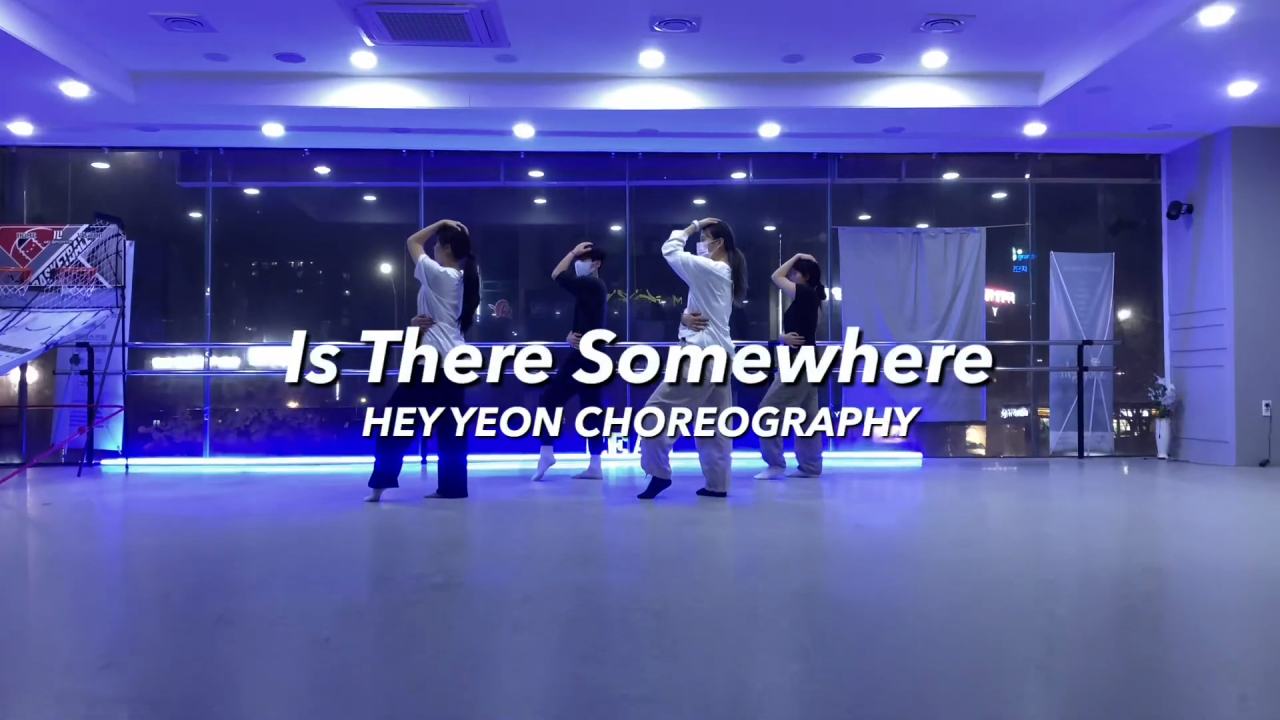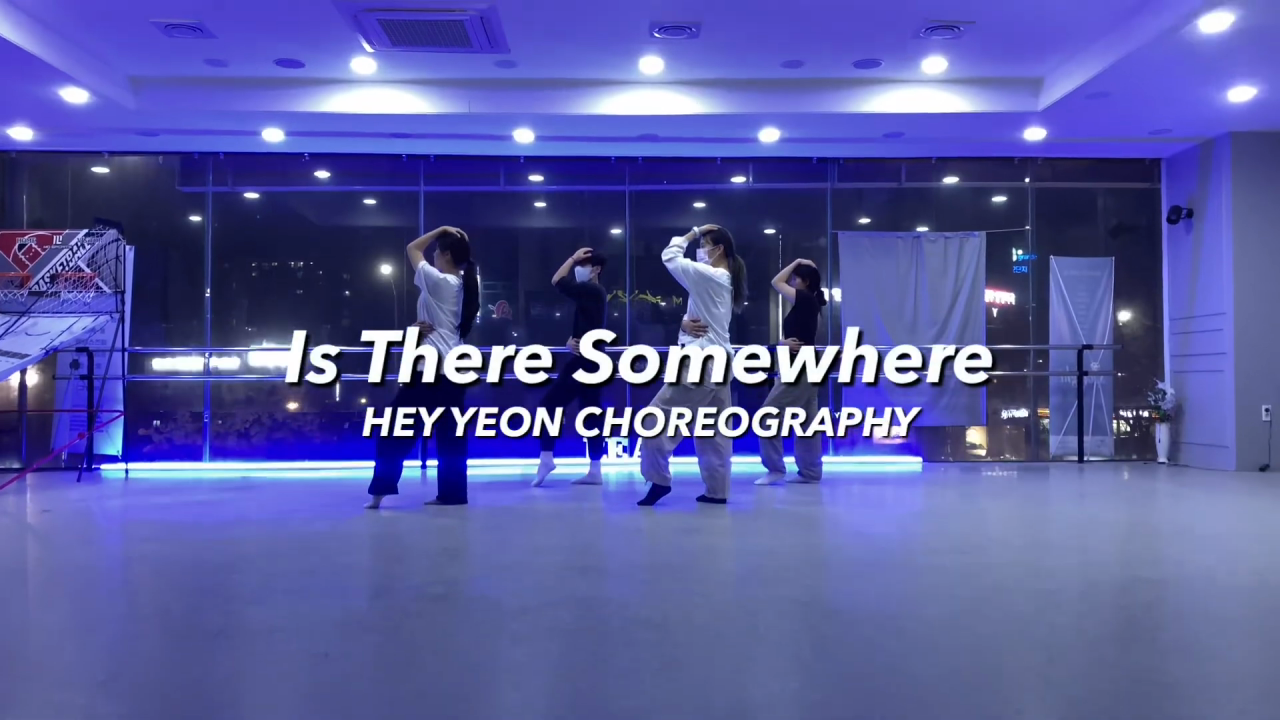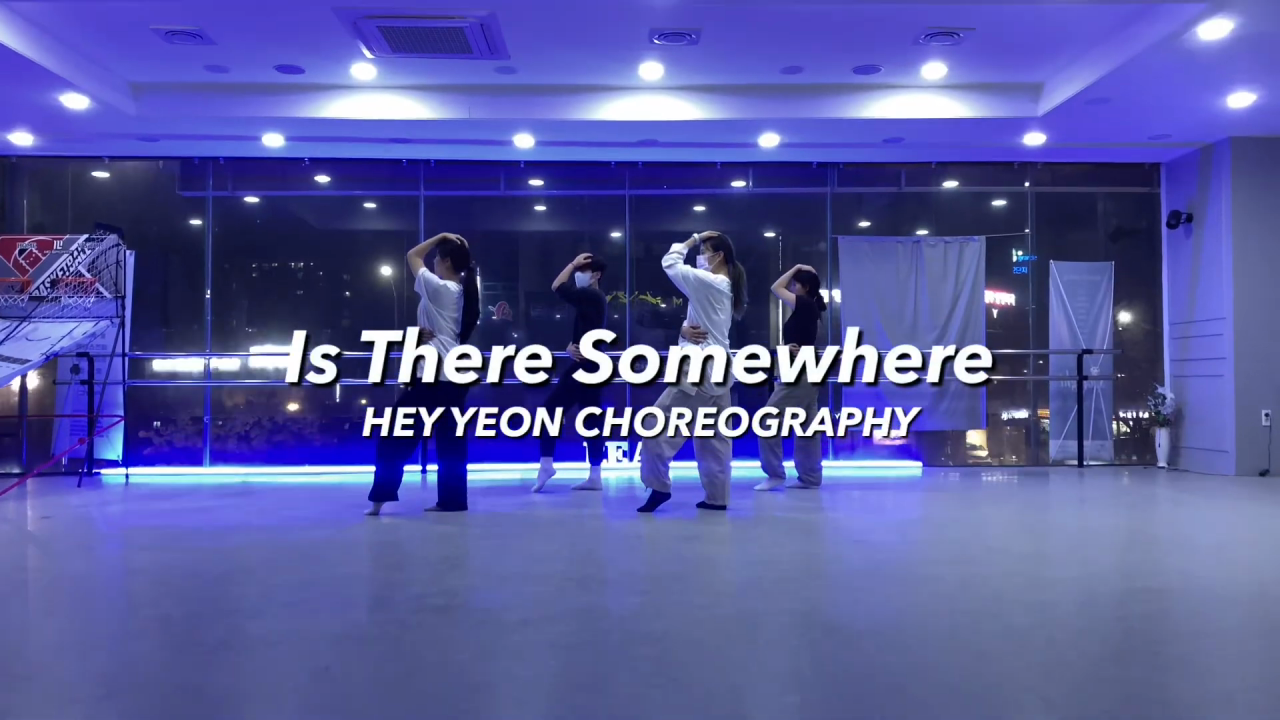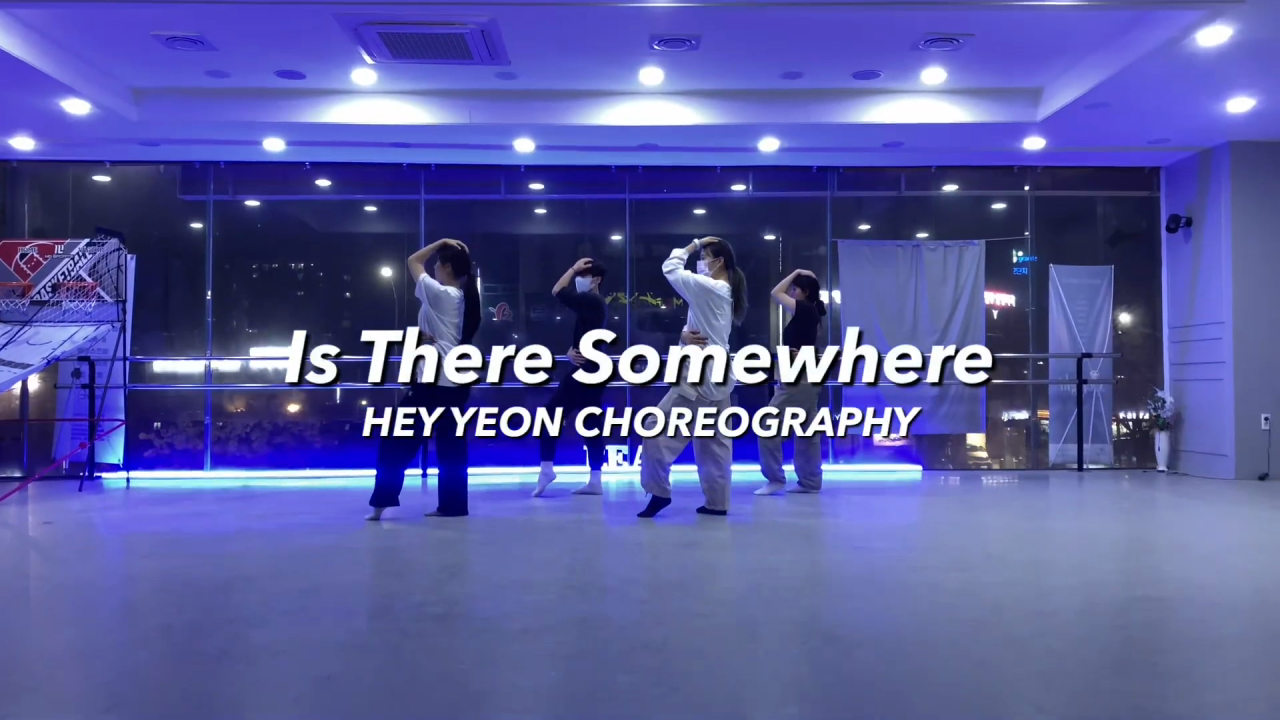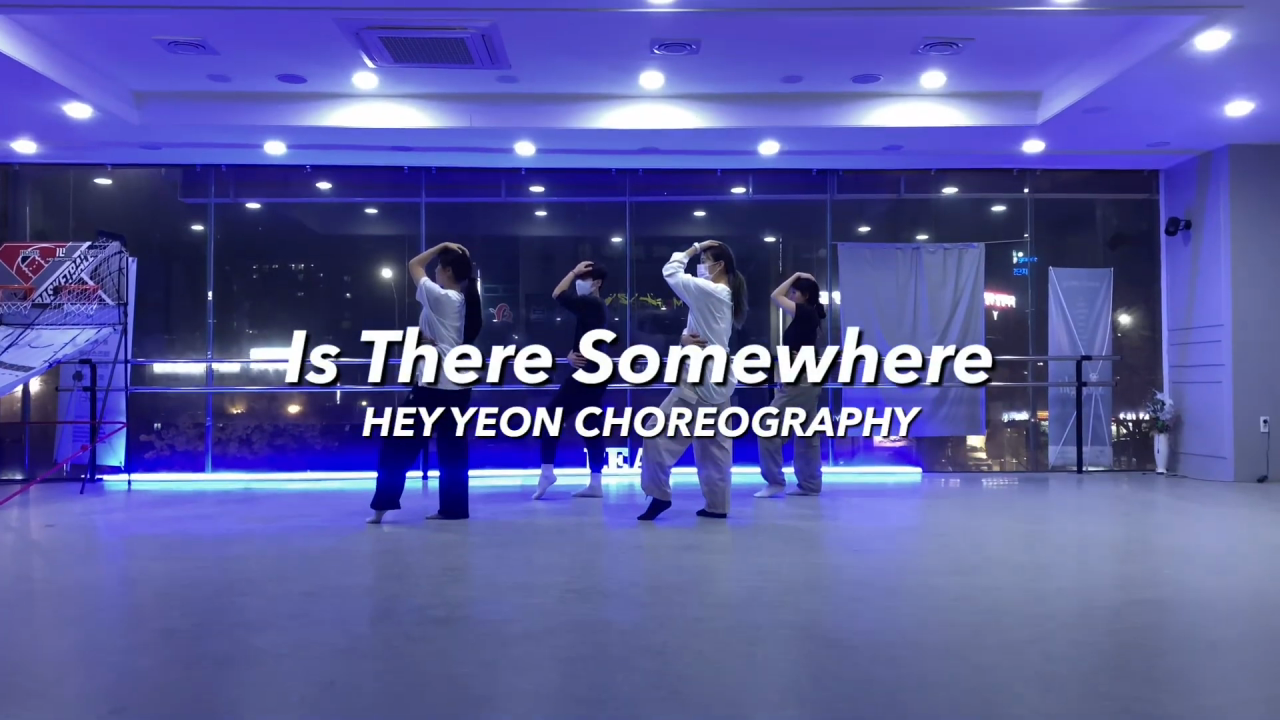
dt=0.1s
person 1, frame 1
left shoulder: (437, 274)
right shoulder: (462, 279)
left elbow: (413, 241)
left wrist: (441, 223)
right wrist: (420, 322)
right knee: (450, 427)
left ankle: (381, 484)
right ankle: (452, 486)
person 1, frame 2
left shoulder: (436, 281)
right shoulder: (462, 285)
left elbow: (413, 248)
left wrist: (441, 230)
right wrist: (419, 327)
right knee: (450, 432)
left ankle: (381, 491)
right ankle: (451, 492)
person 1, frame 3
left shoulder: (436, 287)
right shoulder: (462, 292)
left elbow: (412, 255)
left wrist: (440, 237)
right wrist: (421, 334)
left hip: (433, 376)
left knee: (397, 434)
right knee: (450, 440)
left ankle: (381, 497)
right ankle: (451, 499)
person 1, frame 4
left shoulder: (438, 293)
right shoulder: (463, 297)
left elbow: (413, 261)
left wrist: (441, 243)
right wrist: (422, 338)
left hip: (434, 380)
right hip: (457, 380)
left knee: (397, 439)
right knee: (451, 445)
left ankle: (382, 502)
right ankle: (452, 504)
person 1, frame 5
left shoulder: (438, 297)
right shoulder: (464, 301)
left elbow: (414, 264)
left wrist: (442, 246)
right wrist: (423, 343)
left hip: (435, 384)
right hip: (458, 384)
left knee: (399, 443)
right knee: (452, 448)
left ankle: (383, 505)
right ankle: (453, 507)
person 2, frame 1
left shoulder: (708, 269)
right shoulder: (726, 274)
left elbow: (670, 250)
left wrist: (693, 225)
right wrist: (686, 316)
left knee: (658, 410)
left ankle: (659, 473)
right ankle: (717, 484)
person 2, frame 2
left shoulder: (708, 276)
right shoulder: (726, 280)
left elbow: (670, 257)
left wrist: (694, 232)
right wrist: (687, 322)
left ankle: (659, 480)
right ankle: (717, 490)
person 2, frame 3
left shoulder: (708, 282)
right shoulder: (725, 287)
left elbow: (670, 263)
left wrist: (694, 239)
right wrist: (685, 329)
right knee: (714, 437)
left ankle: (659, 486)
right ankle: (717, 497)
person 2, frame 4
left shoulder: (708, 288)
right shoulder: (726, 293)
left elbow: (670, 268)
left wrist: (694, 244)
right wrist: (685, 334)
left hip: (700, 374)
left knee: (658, 429)
right knee: (714, 442)
left ankle: (659, 492)
right ankle: (717, 502)
person 2, frame 5
left shoulder: (709, 291)
right shoulder: (726, 297)
left elbow: (671, 272)
left wrist: (694, 248)
right wrist: (685, 338)
left hip: (700, 379)
right hip: (718, 378)
left knee: (659, 433)
right knee: (714, 445)
left ankle: (659, 494)
right ankle: (717, 505)
person 3, frame 1
left shoulder: (590, 284)
right shoulder: (592, 289)
left elbow: (557, 275)
left wrist: (573, 251)
right wrist: (571, 337)
left hip: (584, 357)
left knee: (549, 399)
right knee: (591, 409)
left ankle: (546, 452)
right ankle: (595, 465)
person 3, frame 2
left shoulder: (591, 290)
right shoulder: (591, 294)
left elbow: (557, 280)
right elbow: (580, 330)
left wrist: (573, 258)
right wrist: (571, 343)
left hip: (584, 361)
right hip: (592, 362)
left knee: (549, 404)
right knee: (591, 414)
left ankle: (546, 458)
right ankle: (595, 471)
person 3, frame 3
left shoulder: (590, 295)
right shoulder: (592, 299)
left elbow: (557, 286)
right elbow: (580, 336)
left wrist: (573, 263)
right wrist: (570, 348)
left knee: (549, 410)
right knee: (591, 421)
left ankle: (546, 465)
right ankle: (595, 476)
person 3, frame 4
left shoulder: (591, 300)
right shoulder: (592, 304)
left elbow: (557, 291)
right elbow: (580, 340)
left wrist: (573, 268)
right wrist: (571, 353)
left hip: (585, 372)
right hip: (593, 372)
right knee: (591, 425)
left ankle: (546, 468)
right ankle: (595, 481)
person 3, frame 5
left shoulder: (591, 303)
right shoulder: (594, 307)
left elbow: (558, 294)
right elbow: (581, 343)
left wrist: (574, 271)
right wrist: (571, 355)
right knee: (592, 428)
left ankle: (547, 472)
right ankle: (595, 483)
person 4, frame 1
left shoulder: (806, 294)
right shoulder: (805, 299)
left elbow: (776, 277)
right elbow: (794, 329)
left wrist: (797, 257)
right wrist: (784, 338)
right knee: (808, 417)
left ankle: (776, 464)
right ankle: (810, 466)
person 4, frame 2
left shoulder: (806, 299)
right shoulder: (805, 305)
left elbow: (776, 282)
right elbow: (794, 334)
left wrist: (796, 262)
right wrist: (784, 343)
right knee: (807, 422)
left ankle: (775, 469)
right ankle: (810, 471)
person 4, frame 3
left shoulder: (806, 305)
right shoulder: (805, 310)
left elbow: (776, 288)
right elbow: (792, 341)
left wrist: (796, 268)
left hip: (799, 375)
right knee: (807, 428)
left ankle: (775, 475)
right ankle: (810, 477)
person 4, frame 4
left shoulder: (806, 310)
right shoulder: (806, 315)
left elbow: (776, 293)
right elbow: (792, 345)
left wrist: (796, 273)
right wrist: (783, 353)
left hip: (799, 379)
right hip: (806, 378)
left ankle: (775, 479)
right ankle: (810, 481)
person 4, frame 5
left shoulder: (806, 312)
right shoulder: (806, 317)
left elbow: (776, 296)
right elbow: (790, 349)
left wrist: (796, 276)
left hip: (799, 383)
right hip: (806, 381)
right knee: (807, 435)
left ankle: (775, 482)
right ankle: (810, 484)
